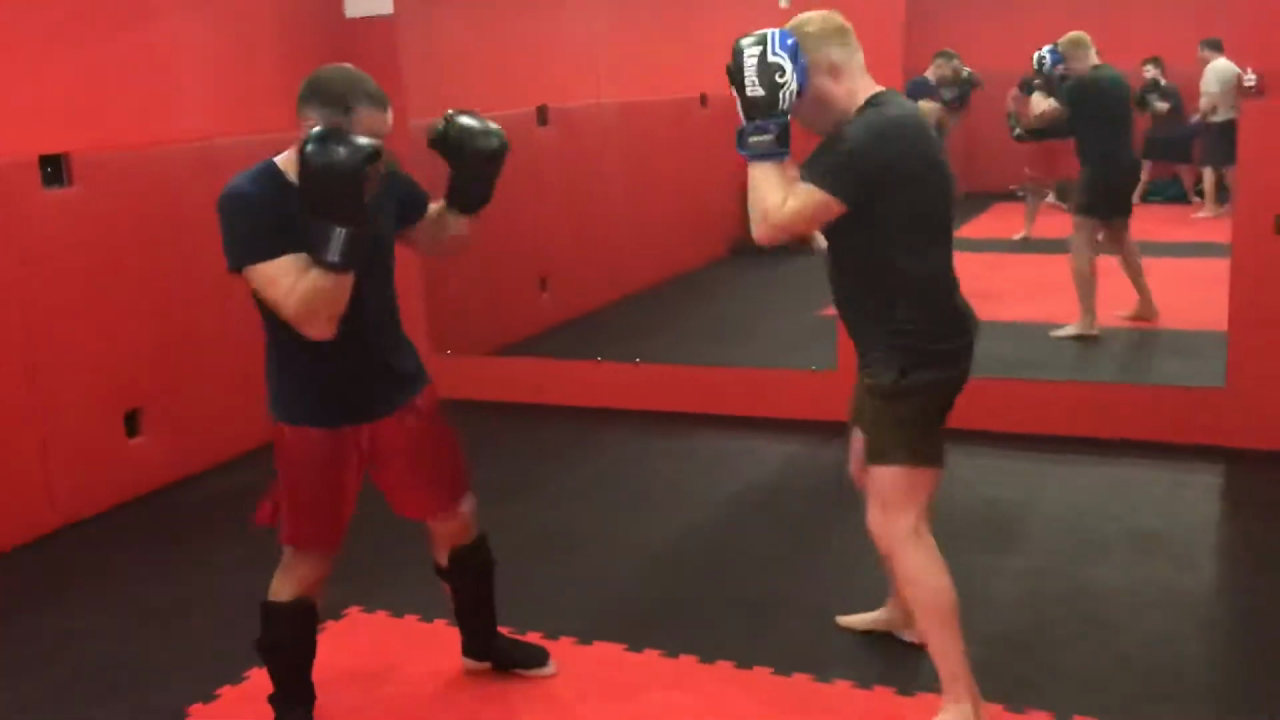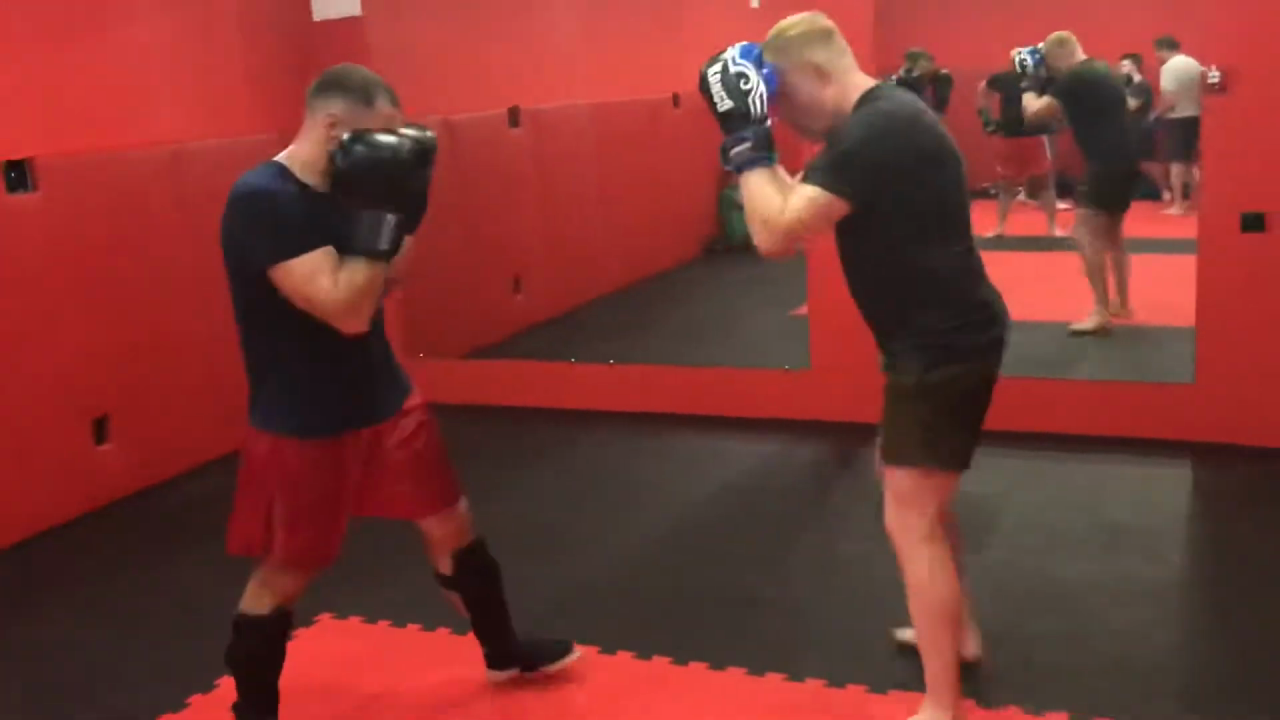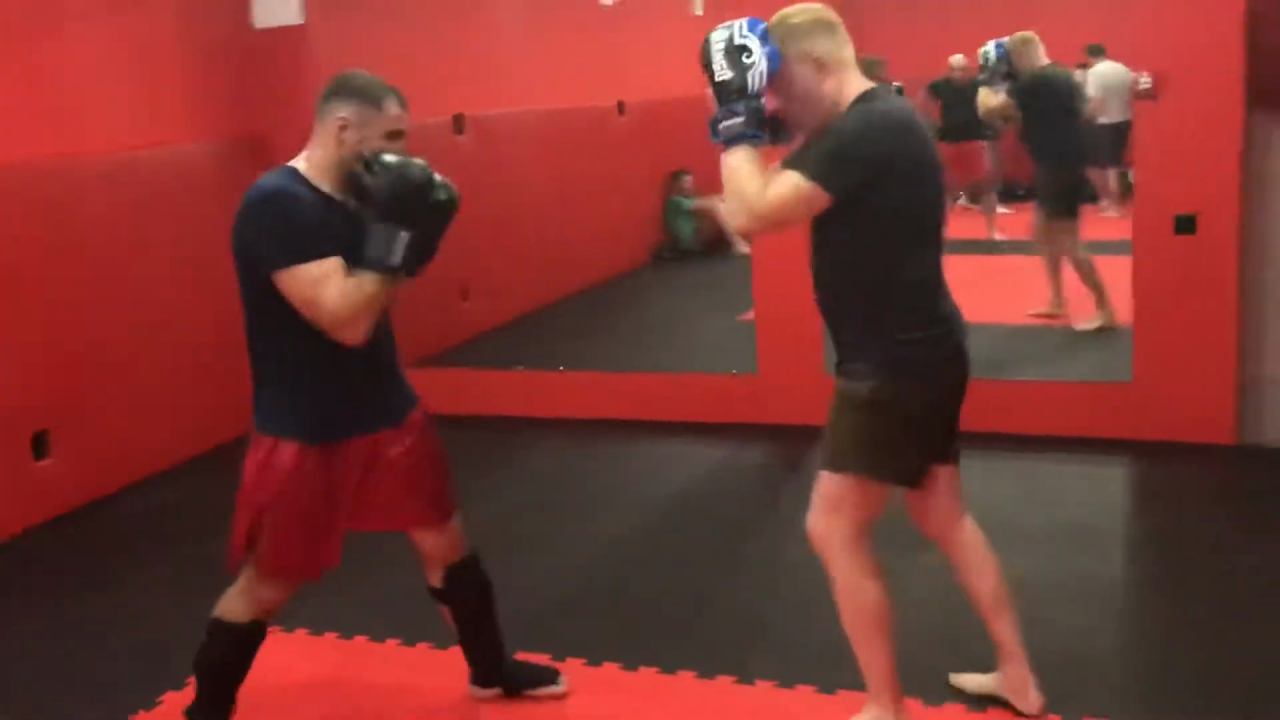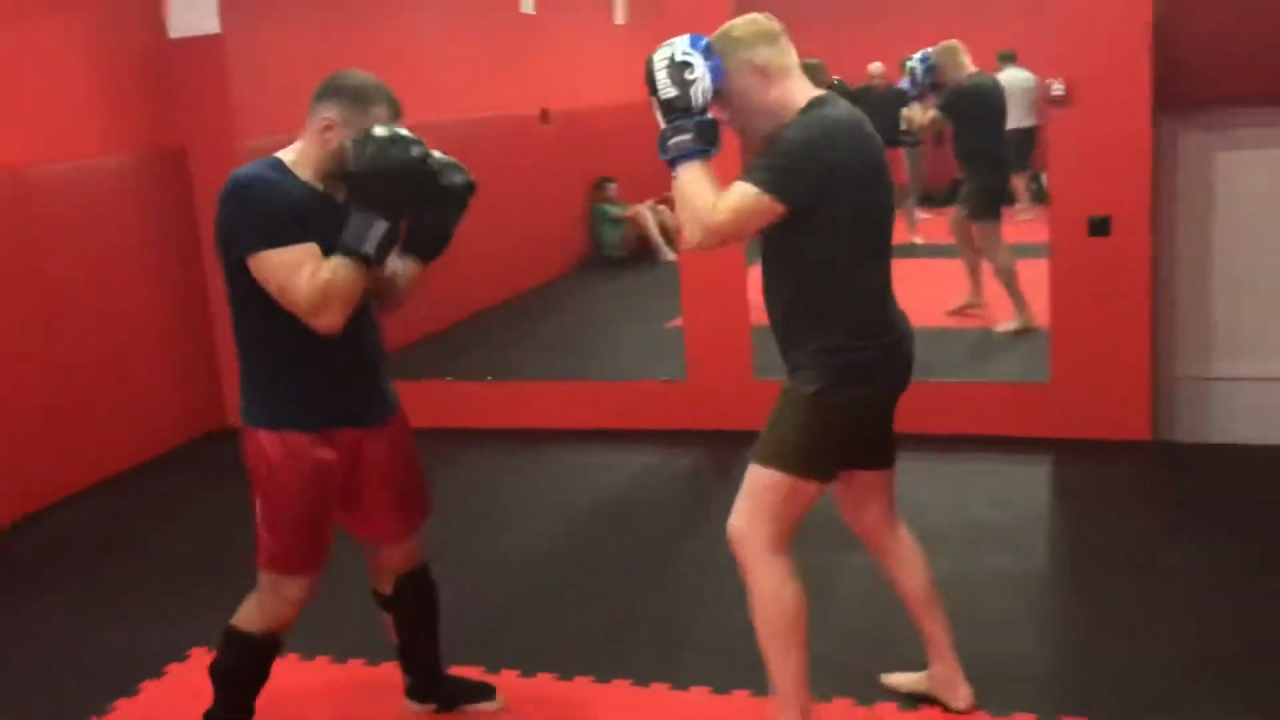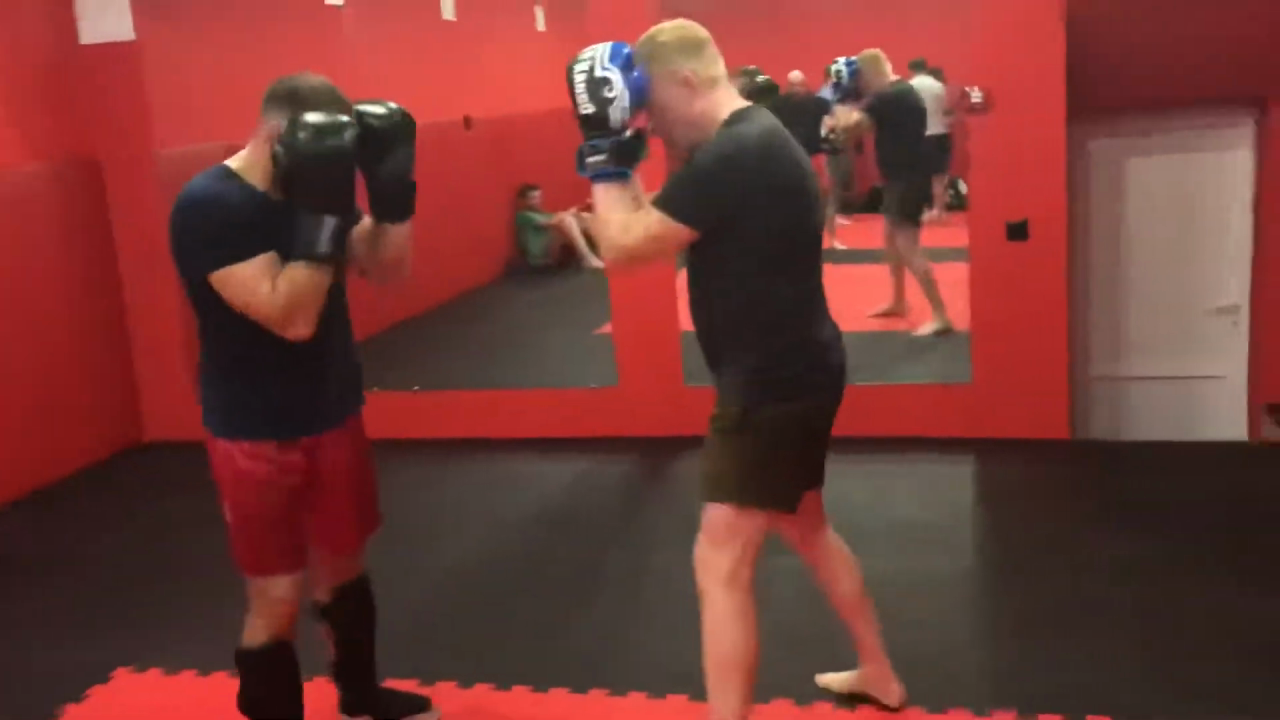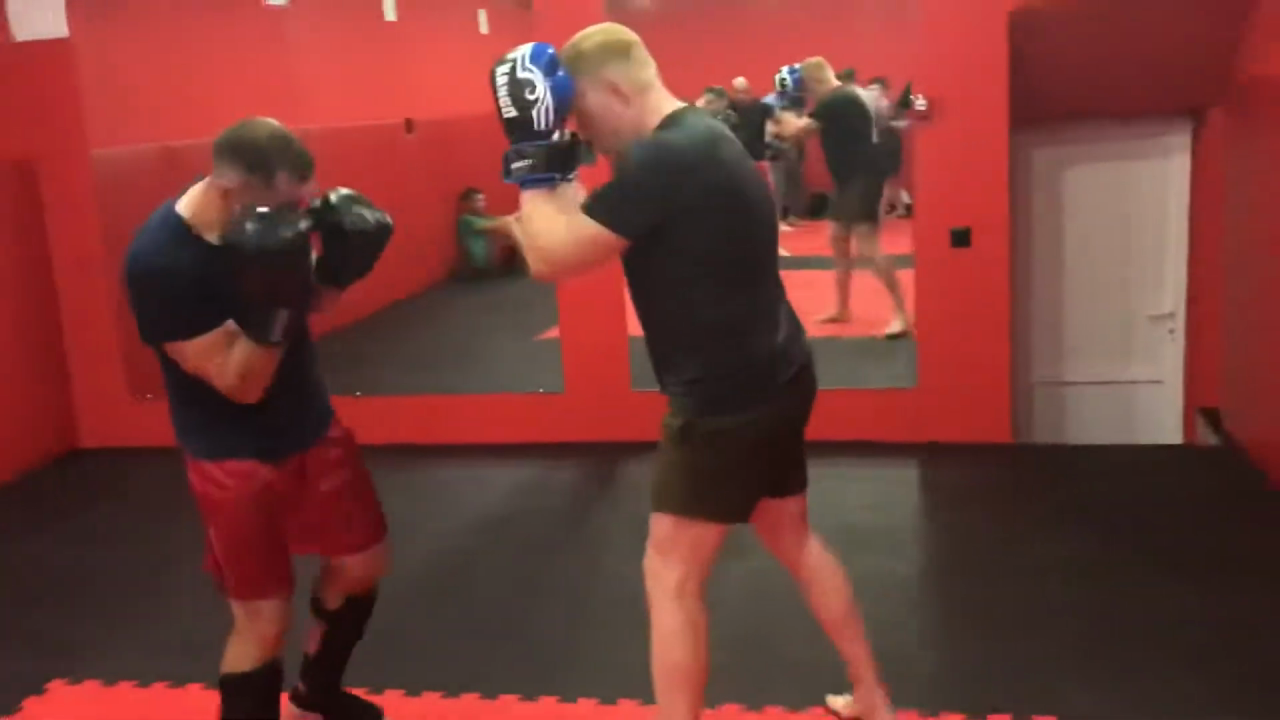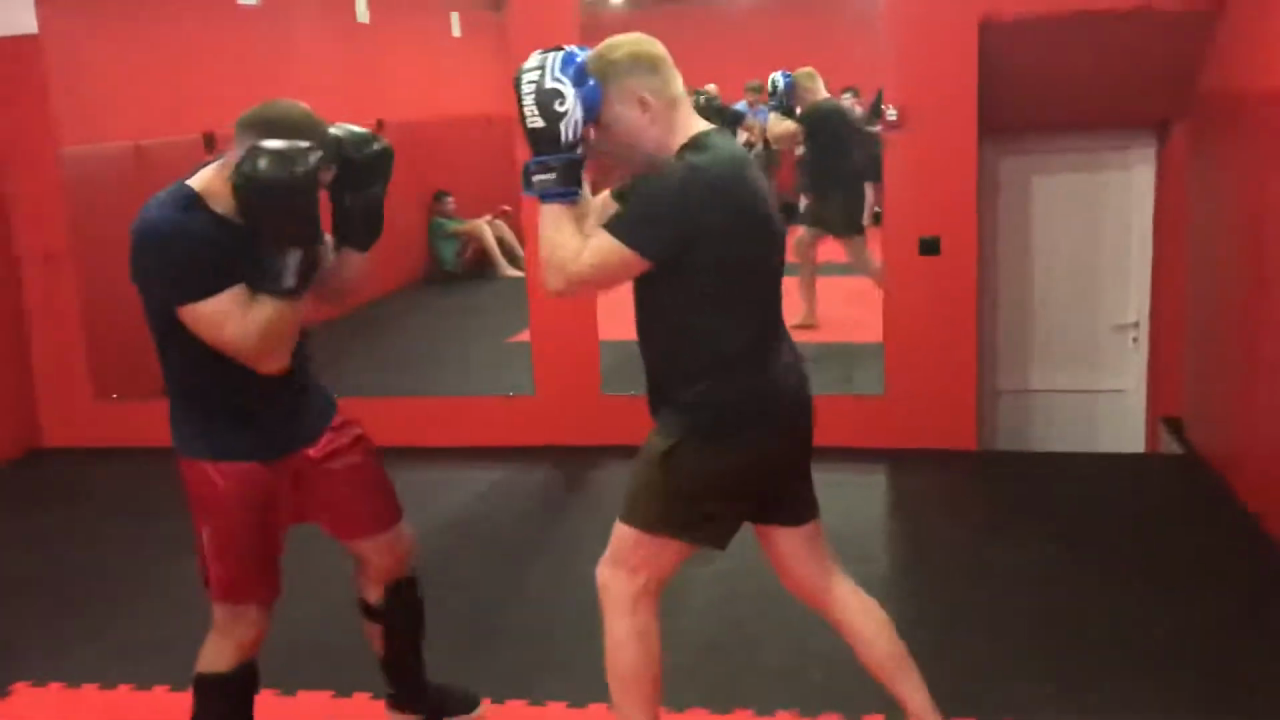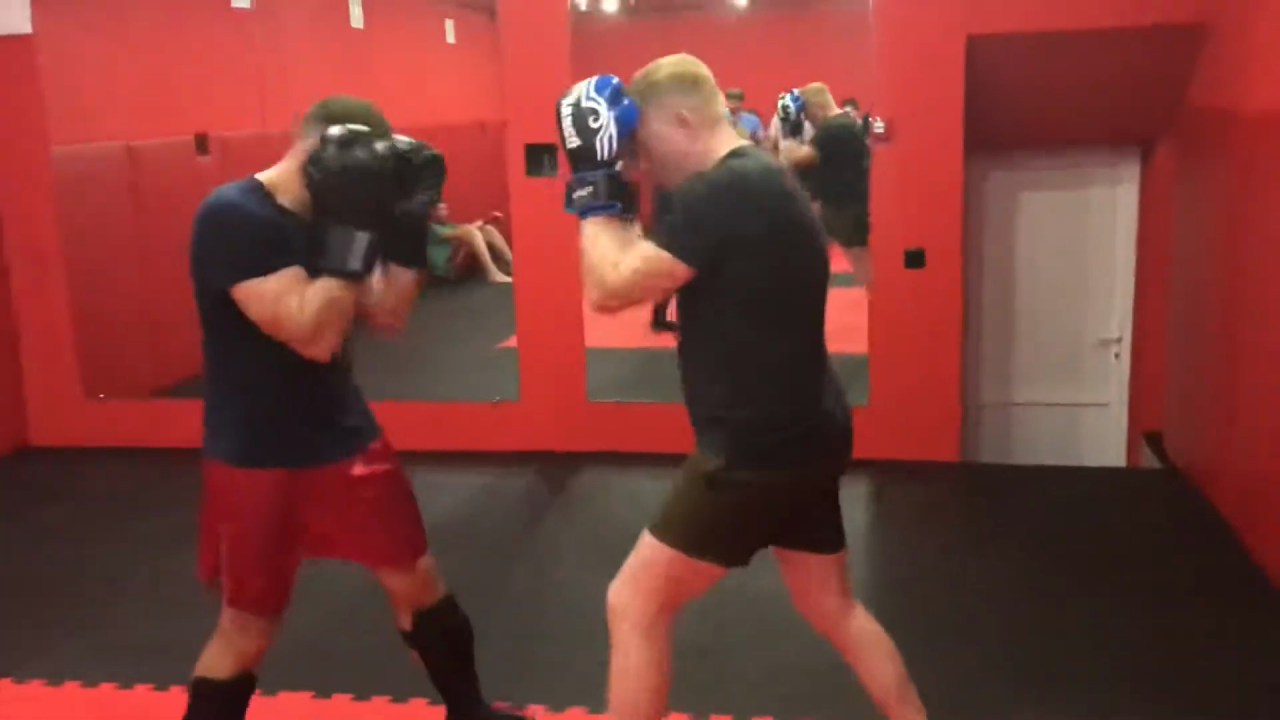
dt=0.2s
person 1, frame 1
left shoulder: (876, 137)
right shoulder: (882, 124)
left elbow: (770, 224)
right elbow: (801, 202)
left wrist: (762, 126)
right wrist: (767, 126)
left hip: (915, 351)
right hip: (912, 342)
left knee: (896, 522)
right knee: (868, 471)
right ankle: (905, 611)
person 1, frame 2
left shoulder: (875, 133)
right shoulder: (883, 117)
left elbow: (777, 234)
right elbow: (795, 195)
left wrist: (747, 135)
right wrist: (758, 136)
left hip: (942, 347)
right hip: (947, 334)
left knee: (910, 524)
right knee: (911, 495)
right ankle: (950, 631)
person 1, frame 3
left shoulder: (865, 132)
right shoulder: (874, 123)
left elbow: (748, 214)
right elbow: (780, 199)
left wrist: (735, 113)
right wrist: (742, 114)
left hip: (893, 367)
right hip: (920, 354)
left knee: (834, 531)
right knee: (944, 516)
person 1, frame 4
left shoulder: (818, 137)
right shoulder: (821, 131)
left elbow: (705, 229)
right elbow: (729, 213)
left wrist: (684, 129)
right wrist: (690, 129)
left hip: (841, 368)
right hip: (862, 360)
left knee: (755, 535)
right knee: (875, 518)
person 1, frame 5
left shoulder: (730, 158)
right shoulder: (757, 138)
left elbow: (621, 248)
right elbow: (652, 218)
left wrist: (602, 147)
right wrist: (621, 152)
left hip: (769, 388)
right hip: (808, 371)
left knee: (722, 567)
right knee: (809, 530)
person 1, frame 6
left shoulder: (664, 162)
right shoulder: (702, 139)
left elbow: (553, 256)
right elbow: (589, 213)
left wrist: (529, 150)
right wrist: (549, 155)
left hip: (726, 398)
right hip: (775, 374)
left knee: (671, 578)
right knee: (794, 539)
person 1, frame 7
left shoulder: (689, 184)
right shoulder: (714, 165)
left elbow: (567, 274)
right elbow: (603, 228)
left wrist: (552, 160)
right wrist: (563, 161)
left hip: (712, 428)
right hip: (771, 413)
left knee: (623, 584)
right knee: (820, 581)
person 1, frame 8
left shoulder: (726, 193)
right shoulder: (762, 184)
left elbow: (611, 288)
right elbow: (650, 270)
left wrist: (592, 182)
right wrist: (615, 189)
left hip: (754, 452)
right hip: (807, 437)
left knee: (633, 605)
right knee: (835, 609)
person 2, frame 1
left shoulder: (376, 178)
right shoulder: (251, 202)
left elbow: (441, 237)
right elbow: (315, 319)
left wrist: (470, 182)
right wrist: (340, 219)
left hip: (400, 390)
right hip: (316, 414)
left knee: (455, 520)
right knee: (307, 562)
left ankle: (482, 643)
person 2, frame 2
left shoulder: (336, 191)
right shoulder: (263, 201)
left elbow: (376, 290)
right elbow: (348, 311)
left wrist: (404, 203)
right wrist: (381, 212)
left hip: (382, 400)
right hip: (303, 424)
left knee: (452, 527)
right knee: (283, 576)
left ankle: (504, 651)
person 2, frame 3
left shoulder: (355, 197)
right shoulder: (277, 205)
right elbow: (349, 321)
left wrist: (418, 237)
right wrist: (397, 231)
left hip: (387, 411)
right hip: (306, 431)
left knee: (447, 543)
right knee: (267, 583)
person 2, frame 4
left shoulder: (349, 192)
right shoulder: (255, 193)
left elbow: (391, 291)
right elbow: (323, 309)
left wrist: (430, 229)
right wrist: (375, 215)
left hip: (369, 409)
right hip: (292, 425)
left knee: (401, 553)
right knee: (286, 591)
person 2, frame 5
left shoulder: (315, 184)
right shoulder: (207, 208)
left elbow: (387, 265)
right elbow: (294, 319)
left wrist: (391, 176)
right wrist: (324, 211)
left hip: (333, 415)
right hip: (256, 433)
left knee: (342, 565)
right knee: (278, 597)
person 2, frame 6
left shoulder: (267, 219)
right shoulder: (159, 261)
left elbow: (314, 298)
right elbow: (243, 384)
left wrist: (343, 254)
right wrist: (273, 296)
left hip: (310, 424)
right hip: (234, 452)
left knee: (363, 563)
right knee: (264, 619)
person 2, frame 7
left shoulder: (271, 203)
right shoulder: (169, 232)
left elbow: (333, 287)
right elbow: (265, 350)
left wrist: (356, 209)
right wrist: (290, 241)
left hip: (309, 416)
right hip: (229, 447)
left knee: (389, 551)
right knee: (244, 618)
person 2, frame 8
left shoulder: (336, 208)
right shoulder: (230, 218)
left elbow: (383, 312)
right elbow: (315, 337)
left wrist: (407, 223)
right wrist: (356, 229)
left hip: (342, 436)
right hip: (256, 457)
left knee: (415, 581)
right knee: (247, 627)
person 3, frame 1
left shoulder: (1083, 84)
right shoulder: (1114, 77)
left elbow: (1038, 116)
left wrist: (1040, 85)
left hip: (1102, 172)
right hip: (1124, 167)
left knee: (1080, 244)
right knee: (1118, 237)
left ankle: (1086, 322)
right ankle: (1146, 305)
person 3, frame 2
left shoulder: (1075, 78)
right shoulder: (1101, 71)
left elbow: (1034, 114)
left wrist: (1030, 87)
right wrist: (1043, 88)
left hip: (1107, 163)
right hip: (1121, 160)
left knee: (1086, 233)
right knee: (1110, 235)
left ankle: (1102, 311)
right ankle: (1120, 305)
person 3, frame 3
left shoulder: (1035, 82)
right shoulder: (1059, 76)
left elbow: (987, 109)
right elbow: (1020, 106)
left wrist: (988, 79)
right wrist: (1005, 80)
left hip: (1059, 170)
right hip: (1059, 167)
left knee: (1067, 243)
right knee: (1044, 233)
left ankle: (1105, 311)
right ankle: (1057, 300)
person 3, frame 4
left shoulder: (964, 91)
right shoulder: (985, 82)
left elbow: (922, 124)
right elbow: (950, 112)
left wrist: (919, 92)
right wrist: (933, 90)
left hip: (986, 173)
right hip: (984, 171)
left knee: (991, 244)
right knee: (959, 225)
left ankle: (1023, 314)
right ankle: (975, 295)
person 3, frame 5
left shoulder: (889, 97)
right shoulder: (900, 92)
left elbow: (847, 125)
right elbow: (863, 119)
left hip: (908, 179)
right hip: (899, 177)
left knee: (908, 247)
right knee: (892, 237)
left ankle: (940, 317)
right ankle: (898, 302)
person 3, frame 6
left shoulder: (835, 101)
right shoulder: (843, 98)
left elbow: (794, 131)
right elbow: (808, 126)
left hip: (862, 181)
right hip: (850, 181)
left knee: (867, 247)
right knee: (838, 241)
left ankle: (901, 314)
right ankle: (842, 308)
person 3, frame 7
left shoulder: (825, 112)
right shoulder: (830, 110)
left elbow: (777, 133)
left wrist: (776, 107)
left hip: (844, 194)
right hip: (829, 192)
left knee: (861, 258)
right knee: (802, 245)
right ankle: (809, 314)
person 3, frame 8
left shoulder: (838, 129)
right shoulder: (846, 122)
left elbow: (793, 158)
left wrist: (788, 132)
right wrist: (790, 132)
left hip: (851, 206)
right hip: (836, 204)
left knee: (863, 271)
